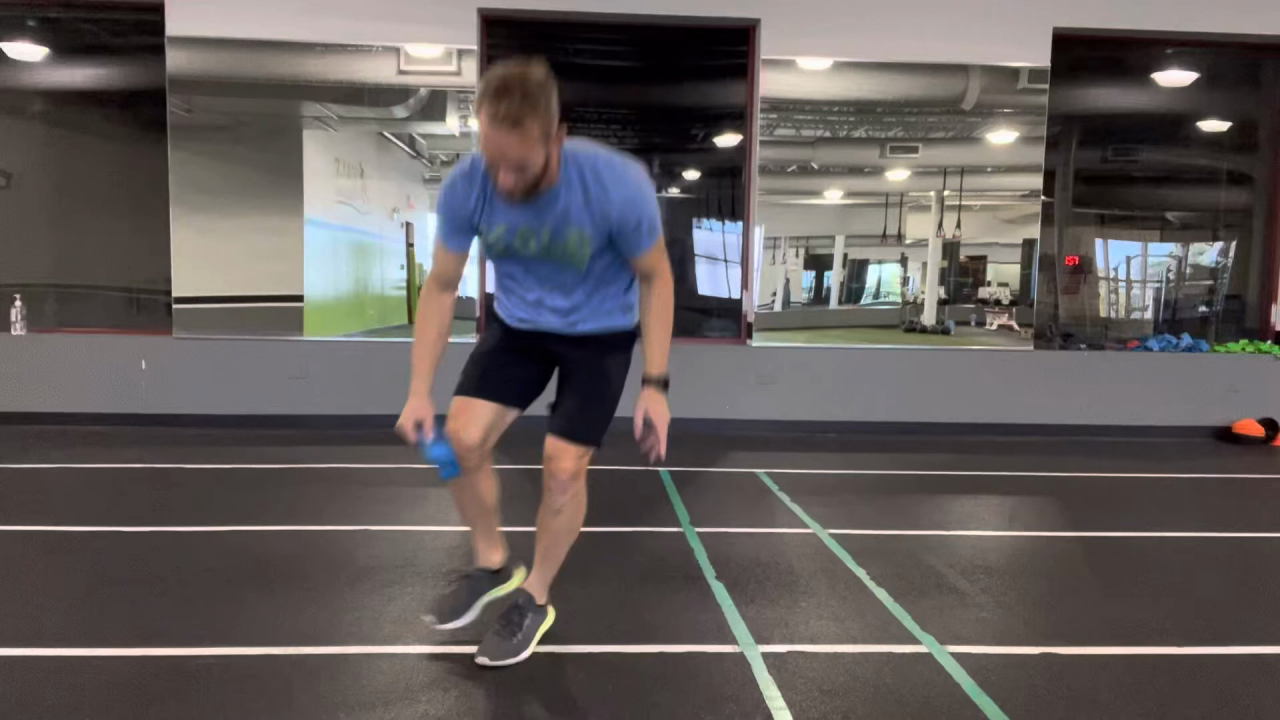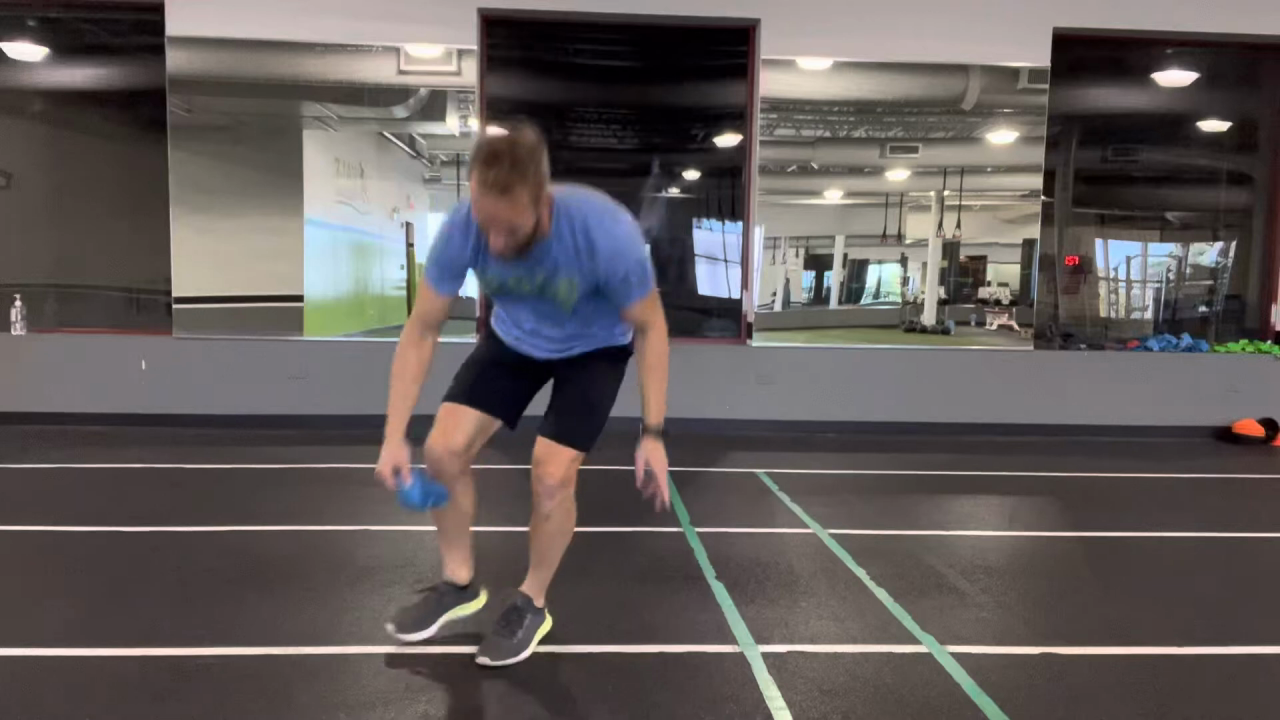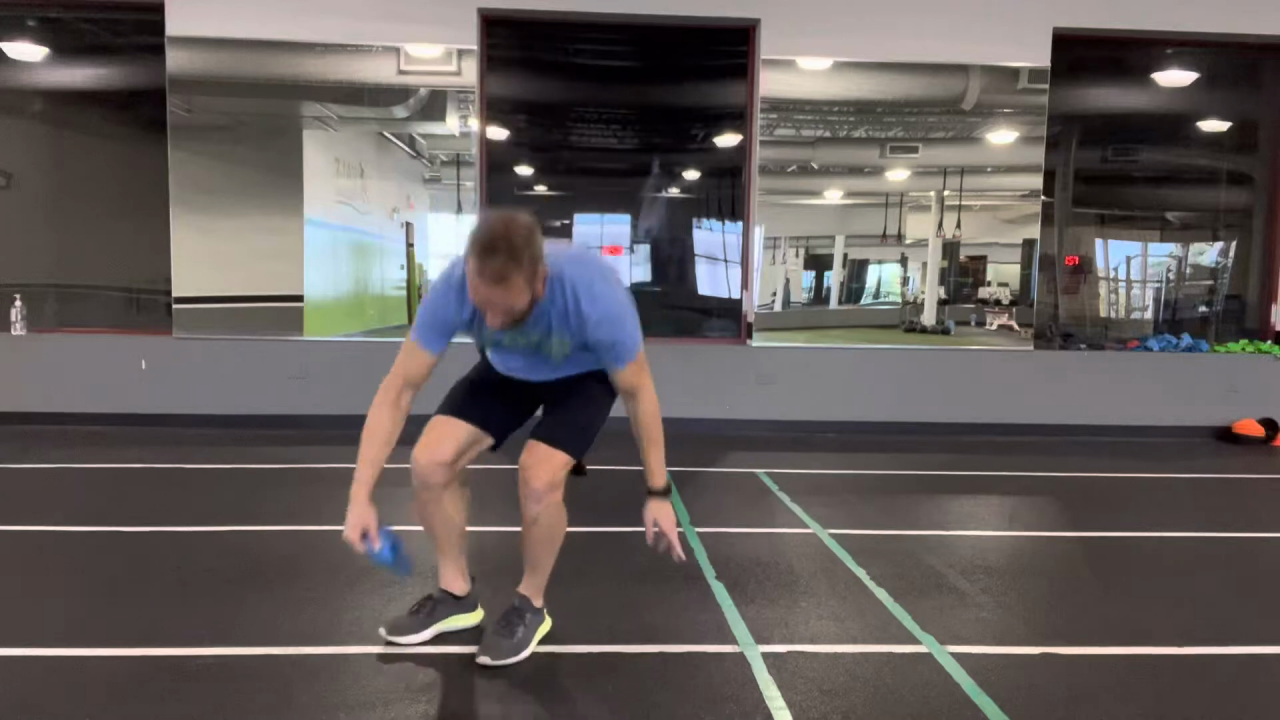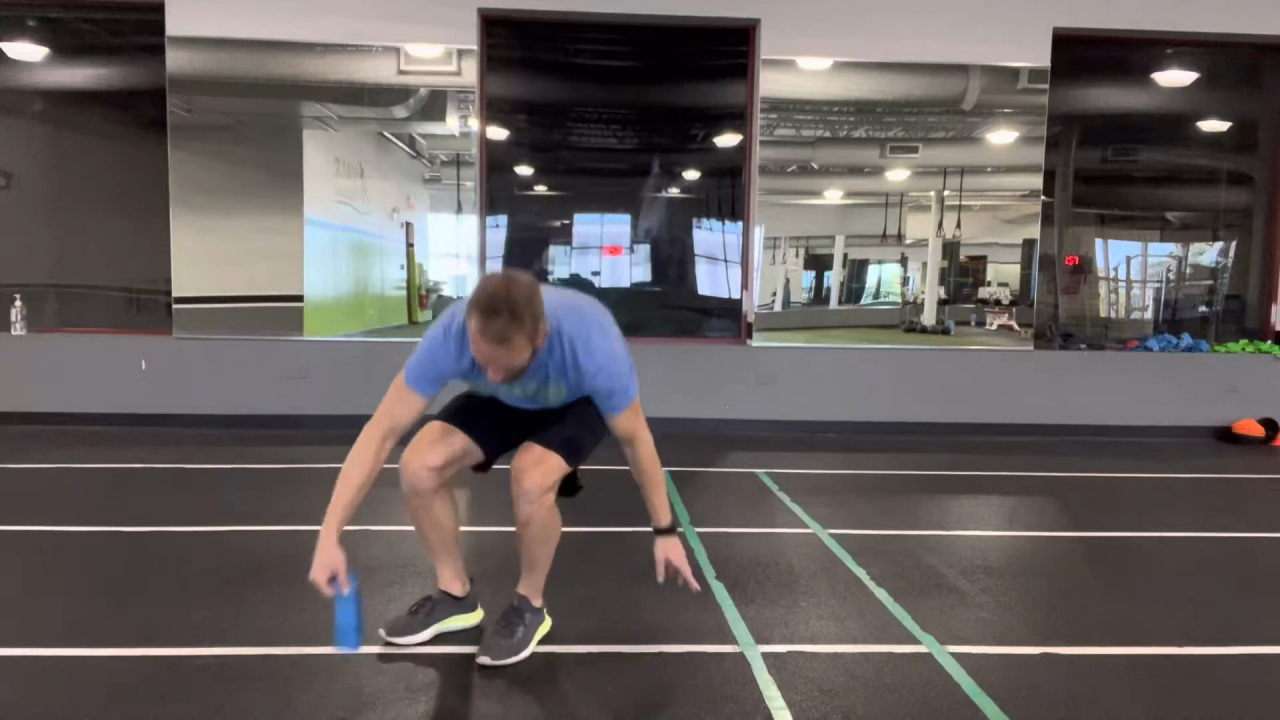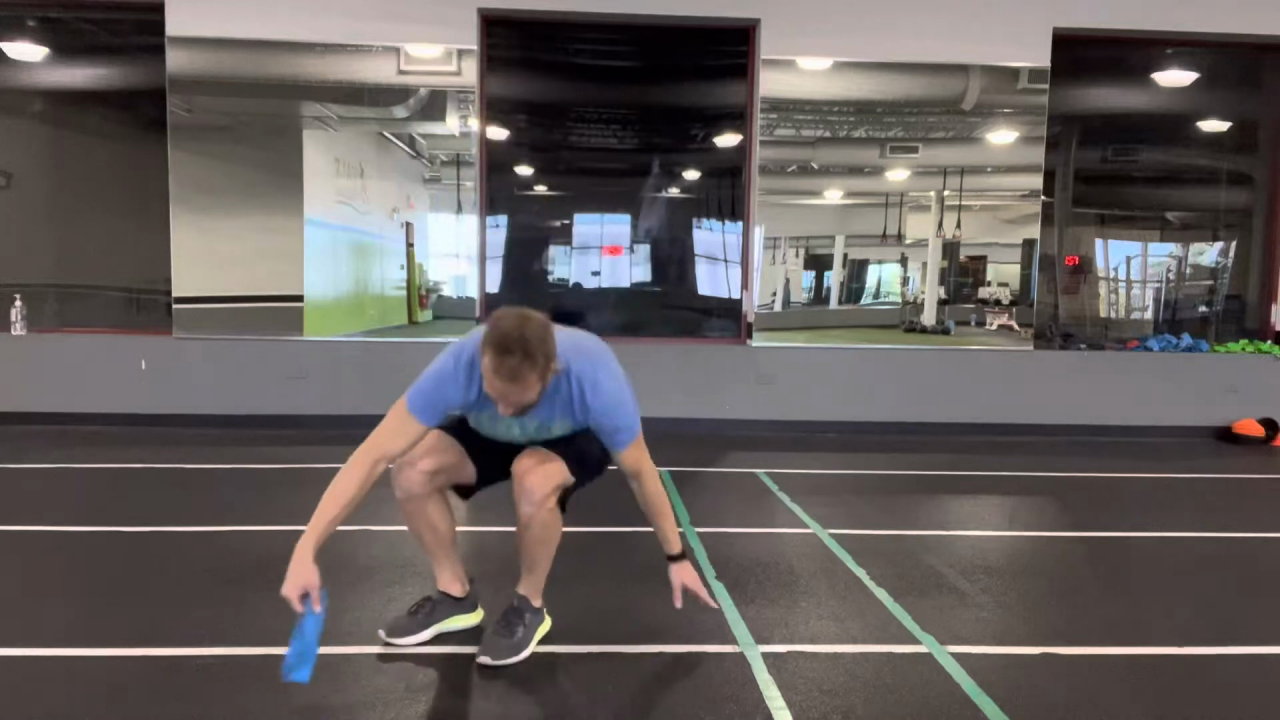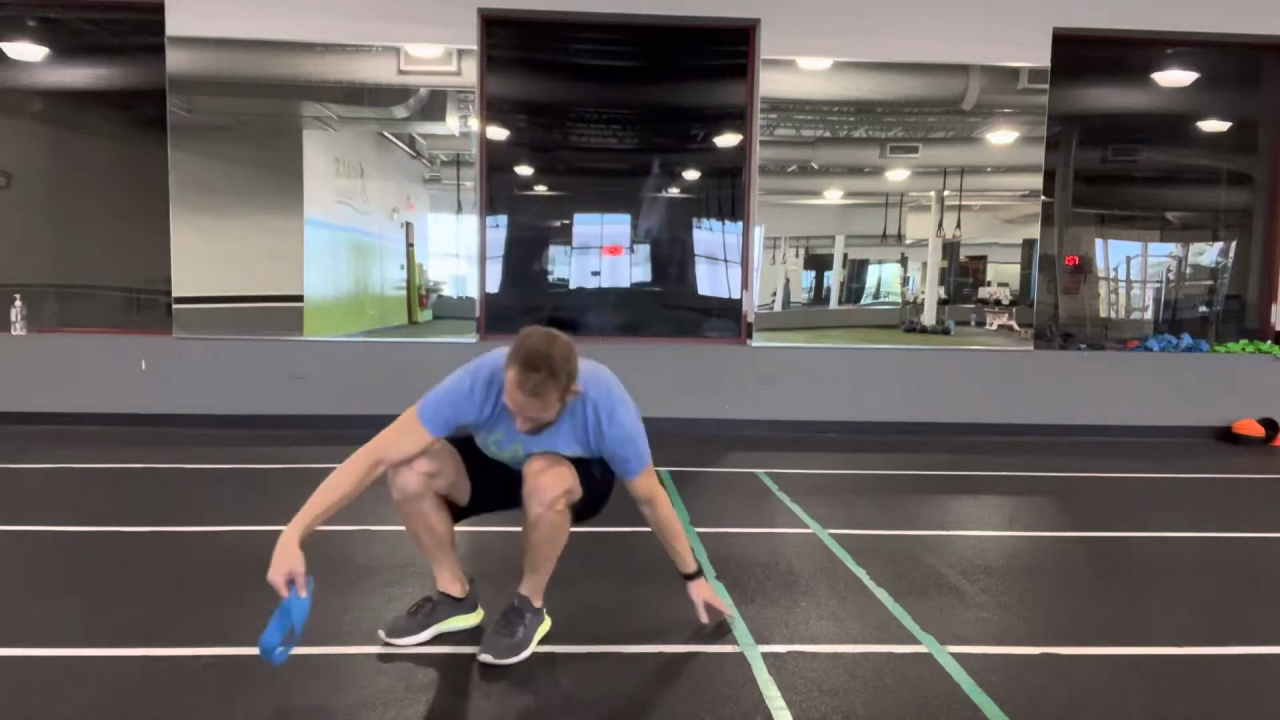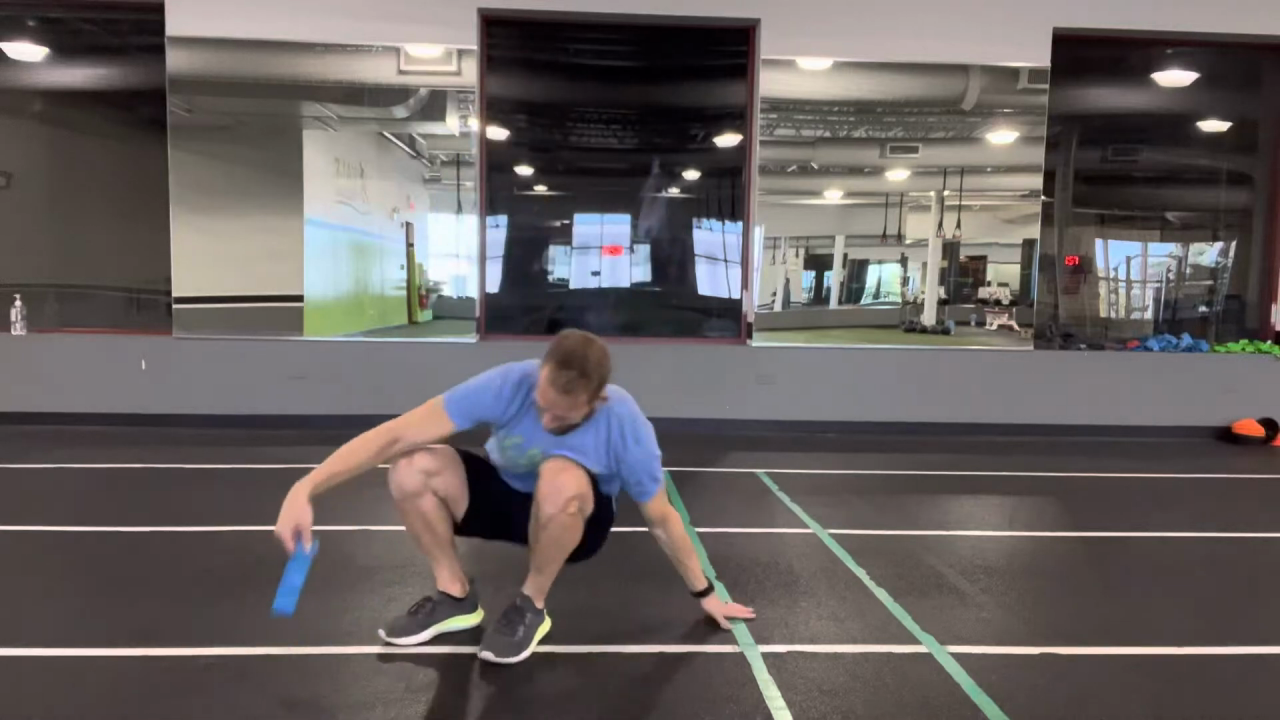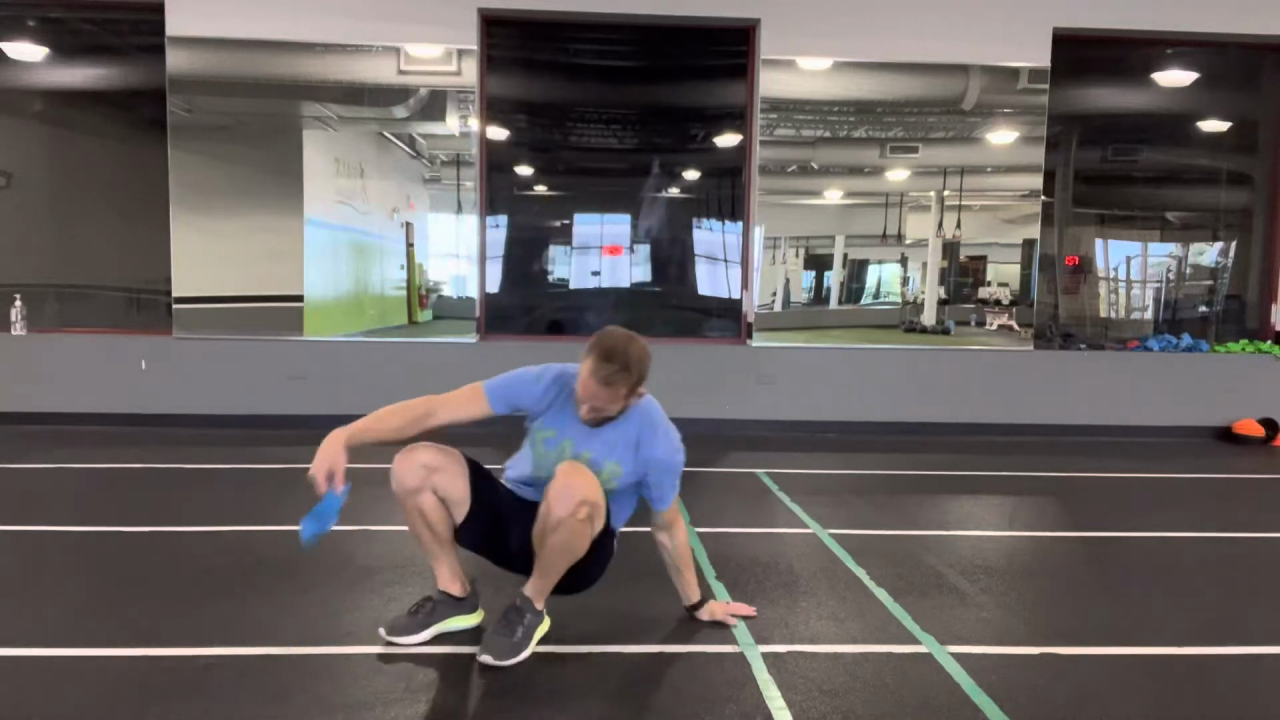
dt=0.1s
person 1, frame 1
left shoulder: (616, 182)
right shoulder: (467, 184)
left elbow: (655, 279)
right elbow: (440, 288)
left wrist: (654, 383)
right wrist: (419, 392)
left hip: (601, 330)
right hip: (518, 321)
left knee: (563, 465)
right knee: (463, 438)
left ankle: (533, 598)
right ankle: (491, 563)
person 1, frame 2
left shoulder: (606, 233)
right shoulder: (462, 231)
left elbow: (649, 327)
right elbow: (421, 332)
left wrist: (652, 434)
right wrist: (394, 437)
left hip: (593, 348)
right hip: (513, 340)
left knee: (552, 471)
right knee: (442, 448)
left ankle: (530, 606)
right ankle: (459, 583)
person 1, frame 3
left shoulder: (595, 294)
right shoulder: (454, 287)
left elbow: (638, 388)
right elbow: (399, 387)
left wrist: (657, 492)
right wrist: (360, 495)
left hip: (583, 376)
right hip: (509, 372)
left knee: (538, 476)
right knee: (431, 462)
left ankle: (530, 605)
right ankle: (456, 595)
person 1, frame 4
left shoulder: (591, 346)
right shoulder: (453, 334)
left elbow: (633, 437)
right elbow: (382, 430)
left wrist: (664, 531)
right wrist: (330, 535)
left hip: (577, 404)
right hip: (502, 402)
left knee: (530, 476)
right knee: (420, 466)
left ankle: (530, 605)
right ankle: (455, 595)
person 1, frame 5
left shoulder: (597, 385)
right shoulder: (461, 364)
left elbow: (639, 470)
right elbow: (373, 453)
left wrist: (676, 556)
right wrist: (305, 551)
left hip: (576, 441)
right hip: (496, 439)
left knee: (532, 478)
right knee: (413, 471)
left ankle: (529, 608)
right ankle: (455, 596)
person 1, frame 6
left shoulder: (609, 414)
right shoulder: (479, 383)
left elbow: (649, 496)
right elbow: (376, 456)
left wrist: (692, 575)
right wrist: (293, 534)
left hip: (580, 470)
right hip: (499, 463)
left knee: (543, 480)
right knee: (409, 473)
left ankle: (529, 606)
right ankle: (454, 596)
person 1, frame 7
left shoulder: (628, 436)
right shoulder: (510, 385)
left elbow: (661, 518)
right elbow: (397, 433)
left wrist: (702, 592)
right wrist: (303, 490)
left hip: (573, 525)
right hip: (507, 488)
left knee: (560, 480)
right knee: (411, 471)
left ankle: (534, 606)
right ankle: (456, 596)
person 1, frame 8
left shoulder: (656, 442)
right shoulder: (546, 383)
left elbow: (667, 526)
right elbow: (434, 409)
left wrist: (697, 603)
right wrist: (343, 438)
left hip: (581, 540)
right hip: (514, 510)
left knee: (572, 483)
right knee: (413, 465)
left ankle: (531, 606)
right ankle: (455, 596)
